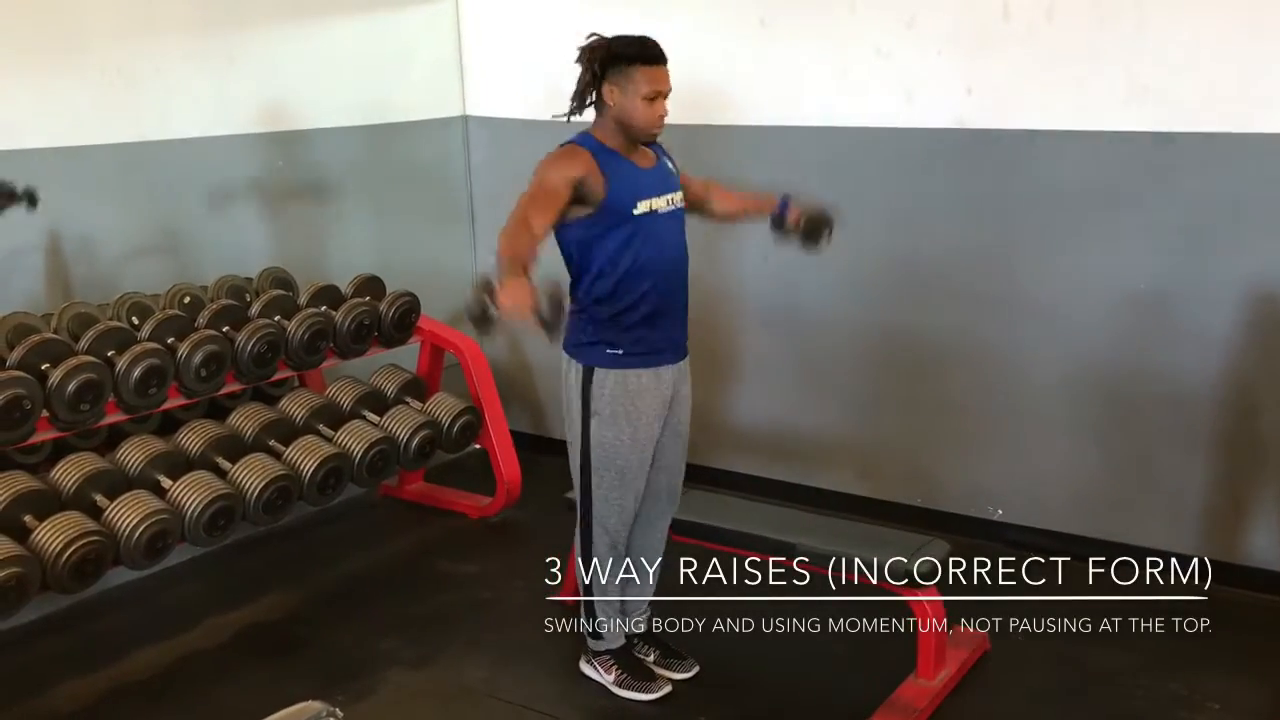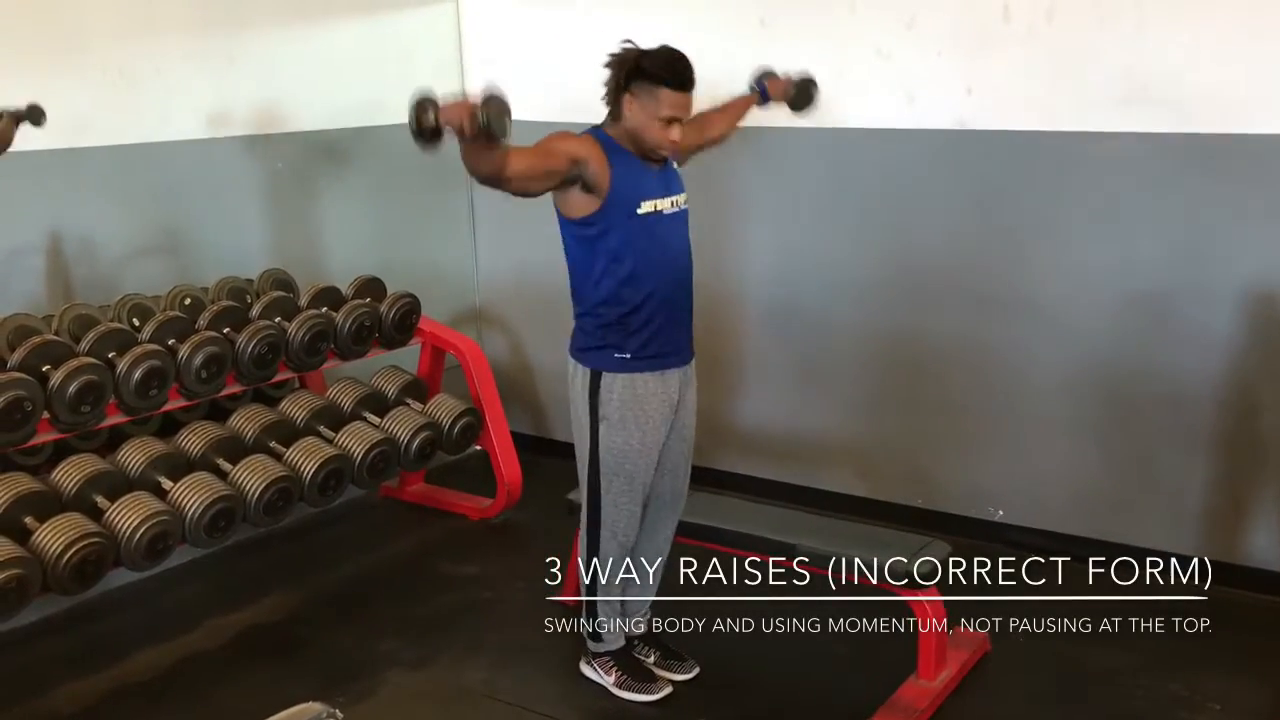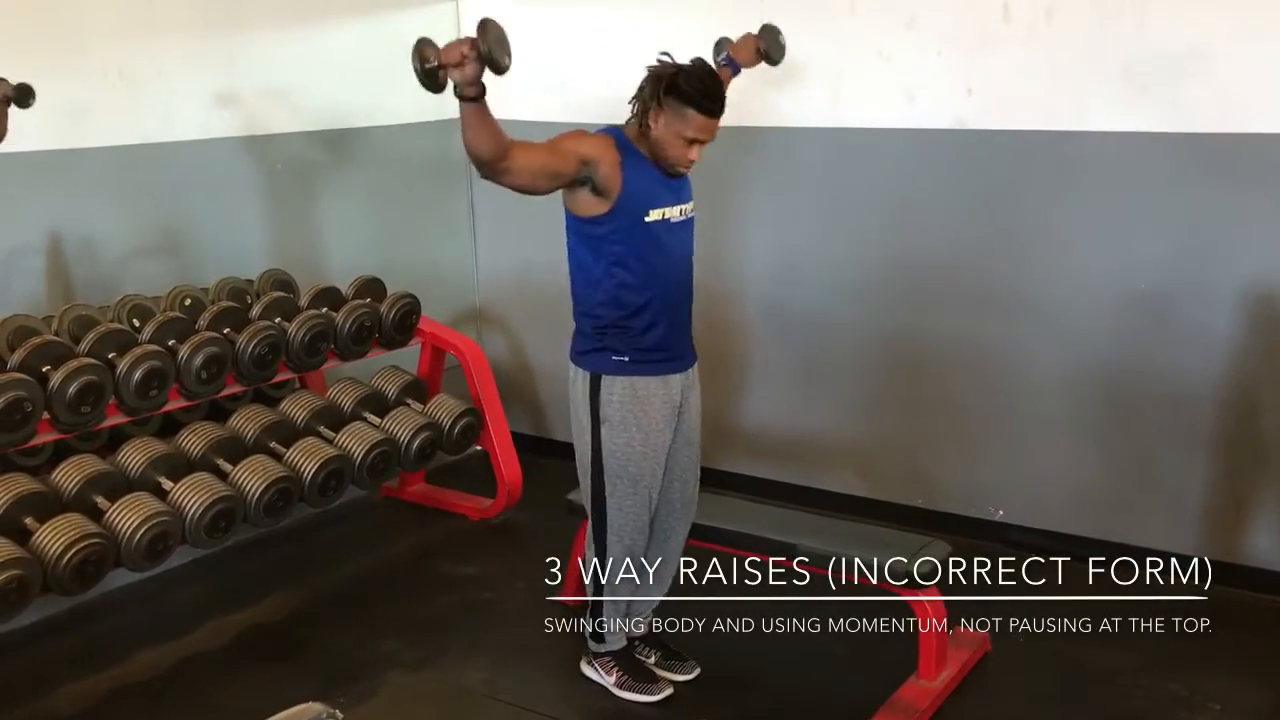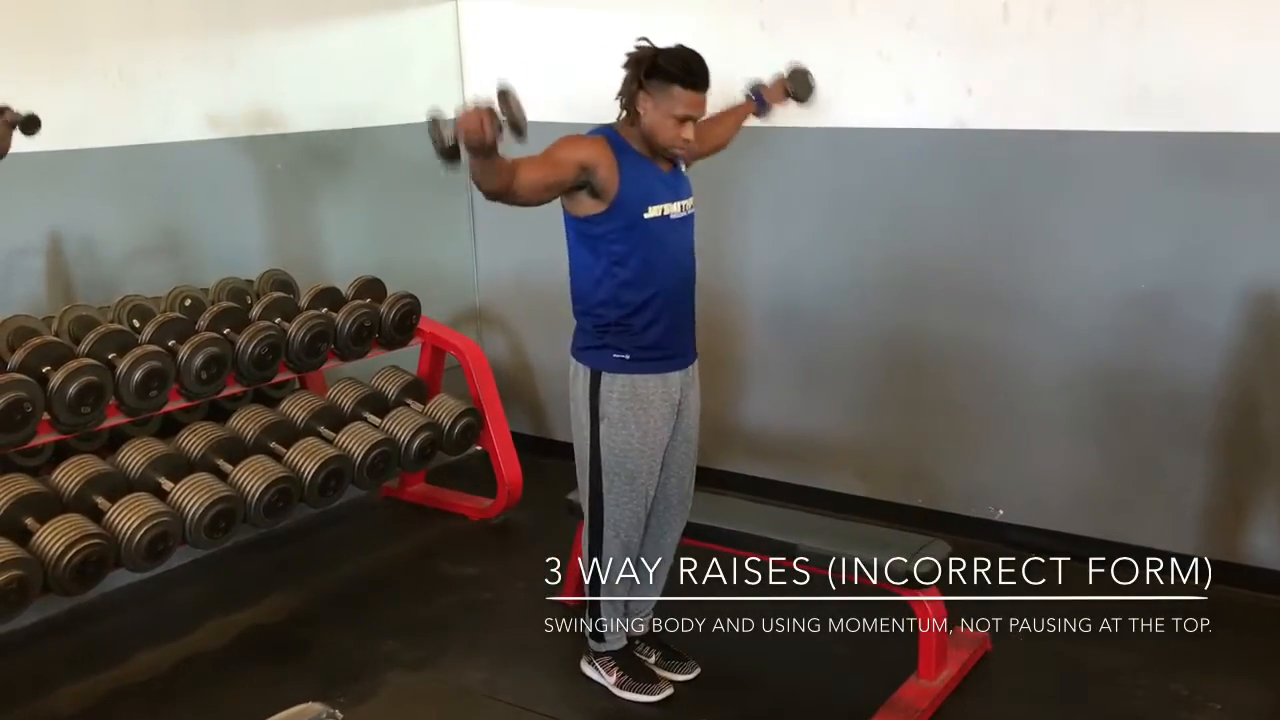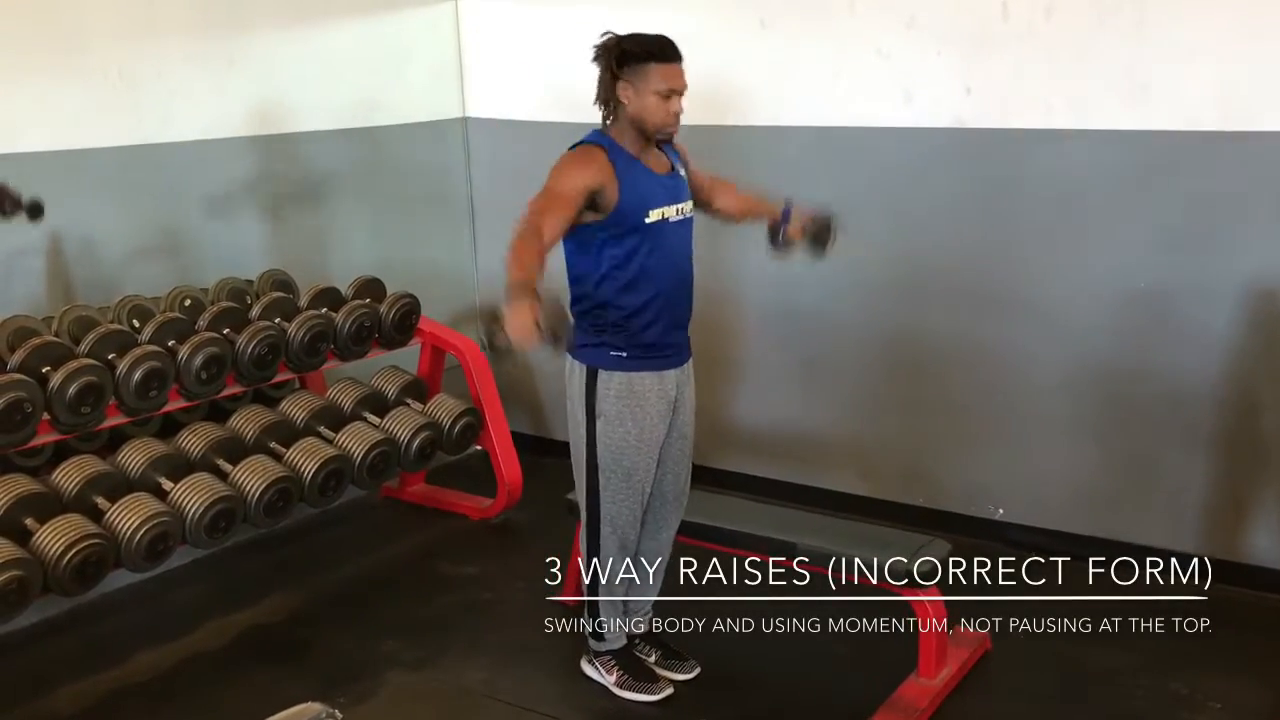
dt=0.2s
person 1, frame 1
left shoulder: (657, 160)
right shoulder: (577, 165)
left elbow: (709, 198)
right elbow: (525, 221)
left wrist: (777, 208)
right wrist: (513, 275)
left hip: (668, 363)
right hip: (610, 370)
left knee: (655, 505)
right knee: (611, 513)
left ankle: (634, 626)
right ankle: (602, 647)
person 1, frame 2
left shoulder: (661, 154)
right shoulder: (584, 157)
left elbow: (712, 126)
right elbow: (500, 168)
left wrist: (760, 93)
right wrist: (469, 131)
left hip: (676, 365)
right hip: (617, 373)
left knee: (663, 508)
right knee: (615, 515)
left ankle: (635, 627)
right ankle: (602, 648)
person 1, frame 3
left shoulder: (667, 159)
right shoulder: (596, 155)
left elbow: (700, 111)
right elbow: (498, 160)
left wrist: (732, 65)
right wrist: (471, 90)
left hip: (679, 370)
right hip: (616, 377)
left knee: (674, 511)
right knee: (622, 518)
left ankle: (637, 629)
right ankle: (604, 648)
person 1, frame 4
left shoulder: (667, 153)
right shoulder: (592, 157)
left elbow: (708, 139)
right elbow: (512, 183)
left wrist: (758, 102)
right wrist: (481, 149)
left hip: (680, 367)
right hip: (616, 374)
left knee: (668, 510)
right knee: (619, 515)
left ankle: (636, 628)
right ankle: (603, 646)
person 1, frame 5
left shoulder: (667, 155)
right shoulder: (591, 165)
left elbow: (714, 195)
right elbow: (532, 237)
left wrist: (780, 214)
right wrist: (520, 295)
left hip: (674, 365)
right hip: (614, 373)
left knee: (664, 508)
right knee: (616, 514)
left ankle: (637, 628)
right ankle: (606, 648)
